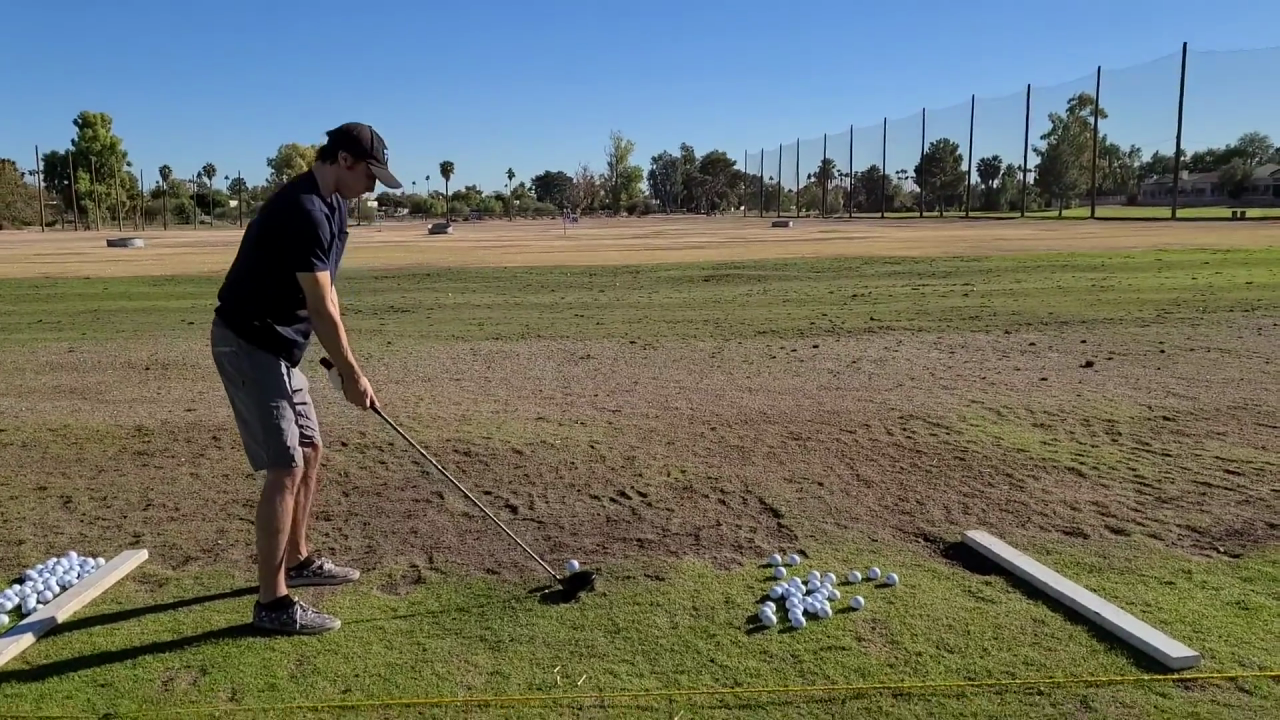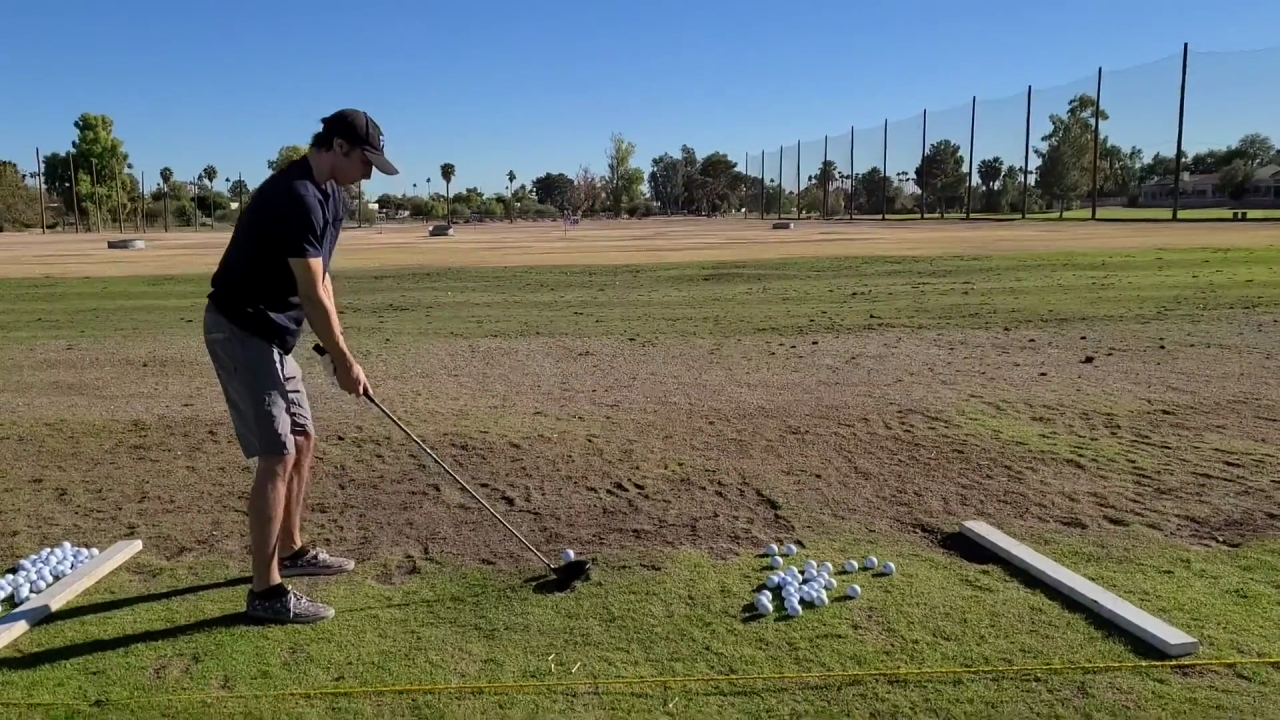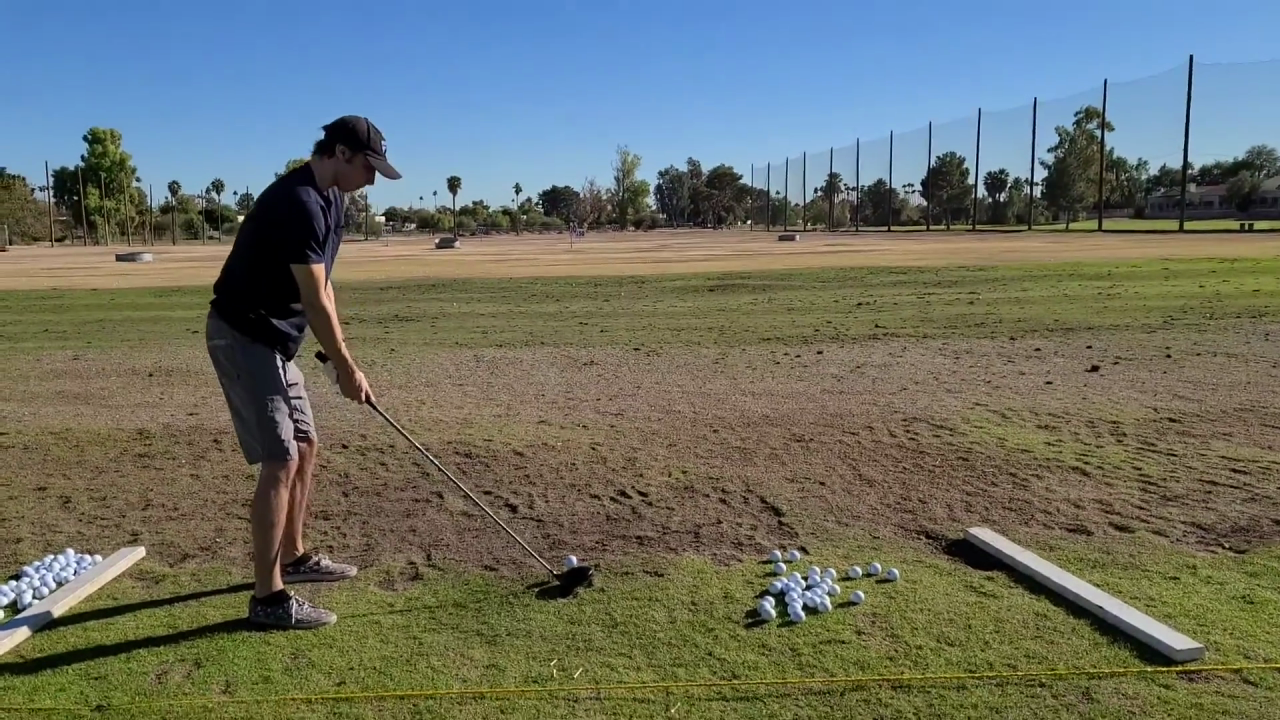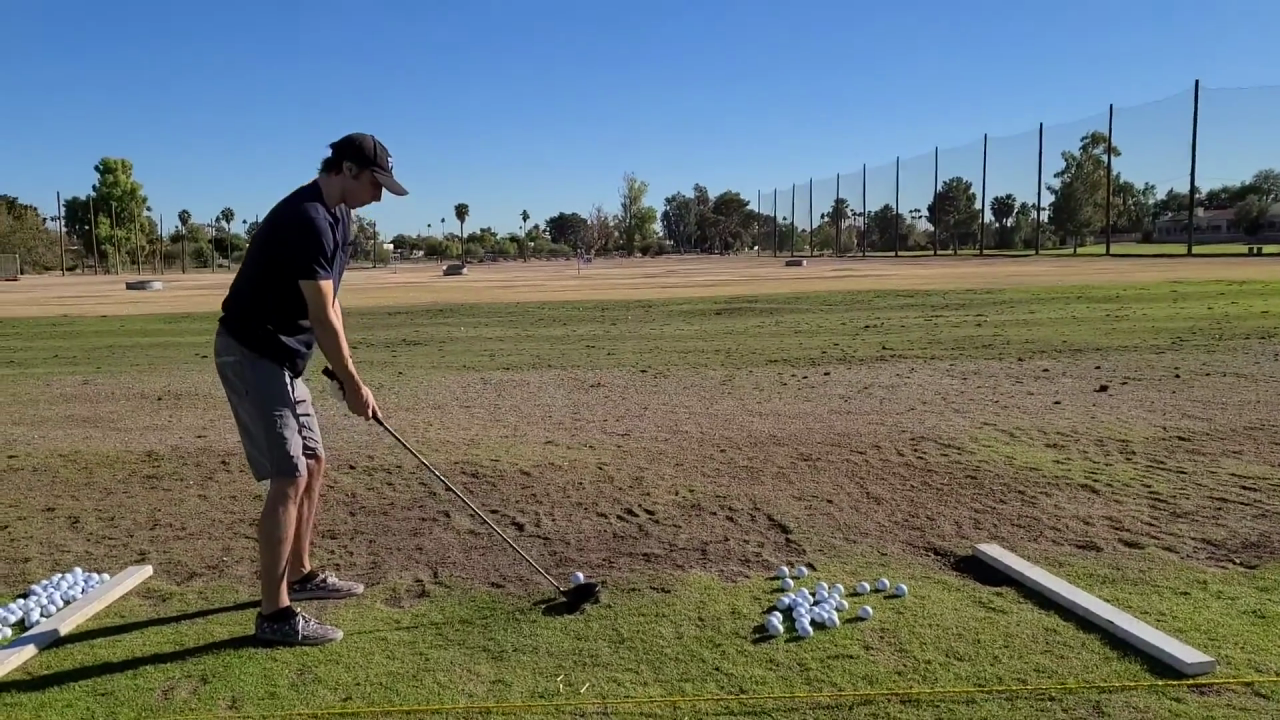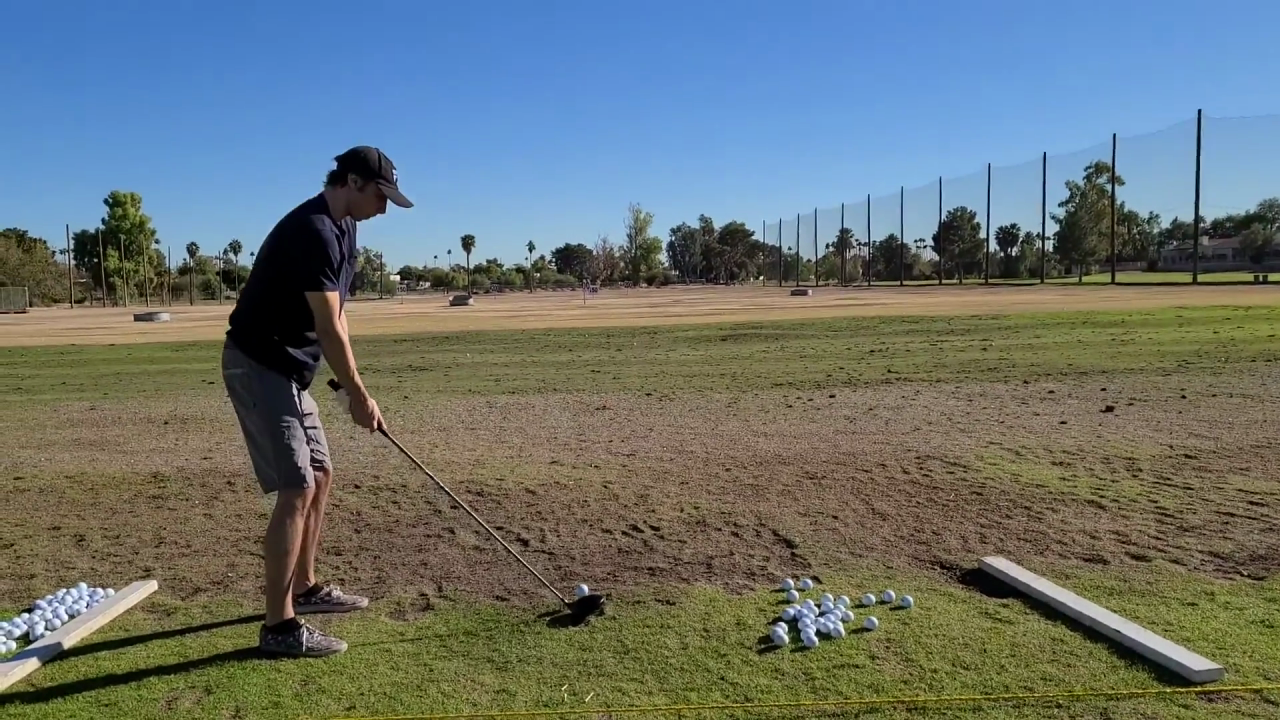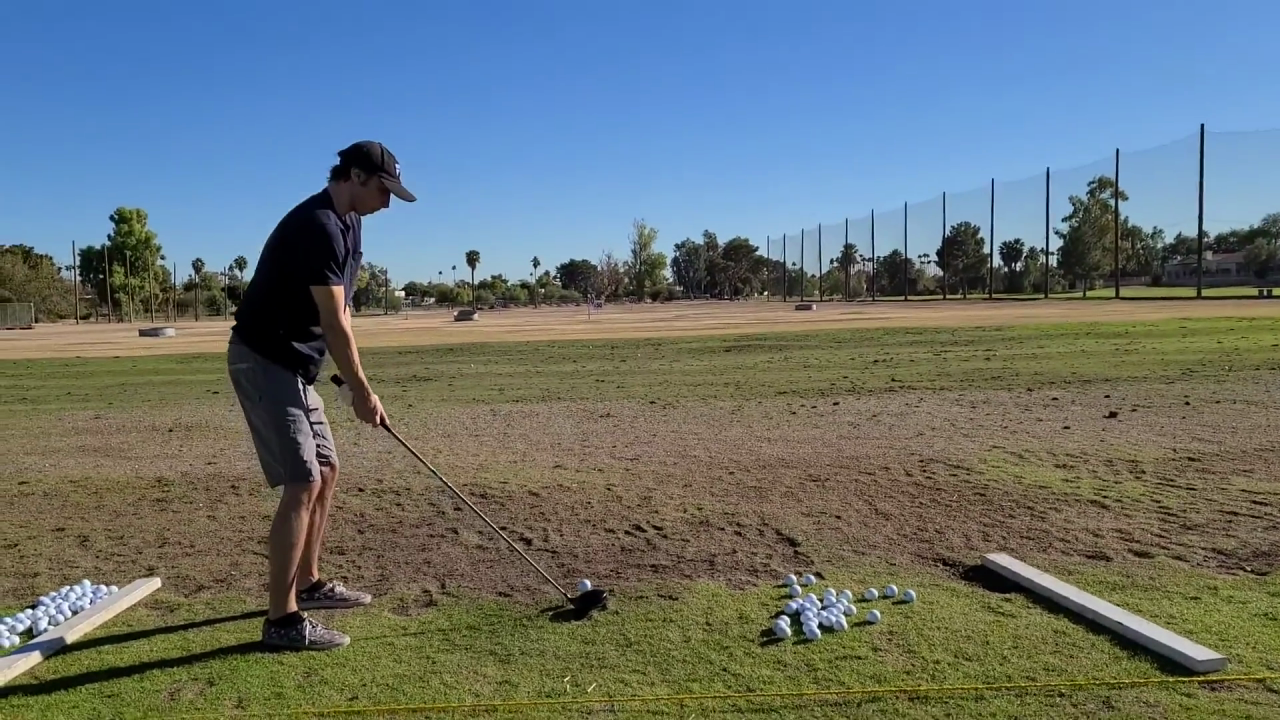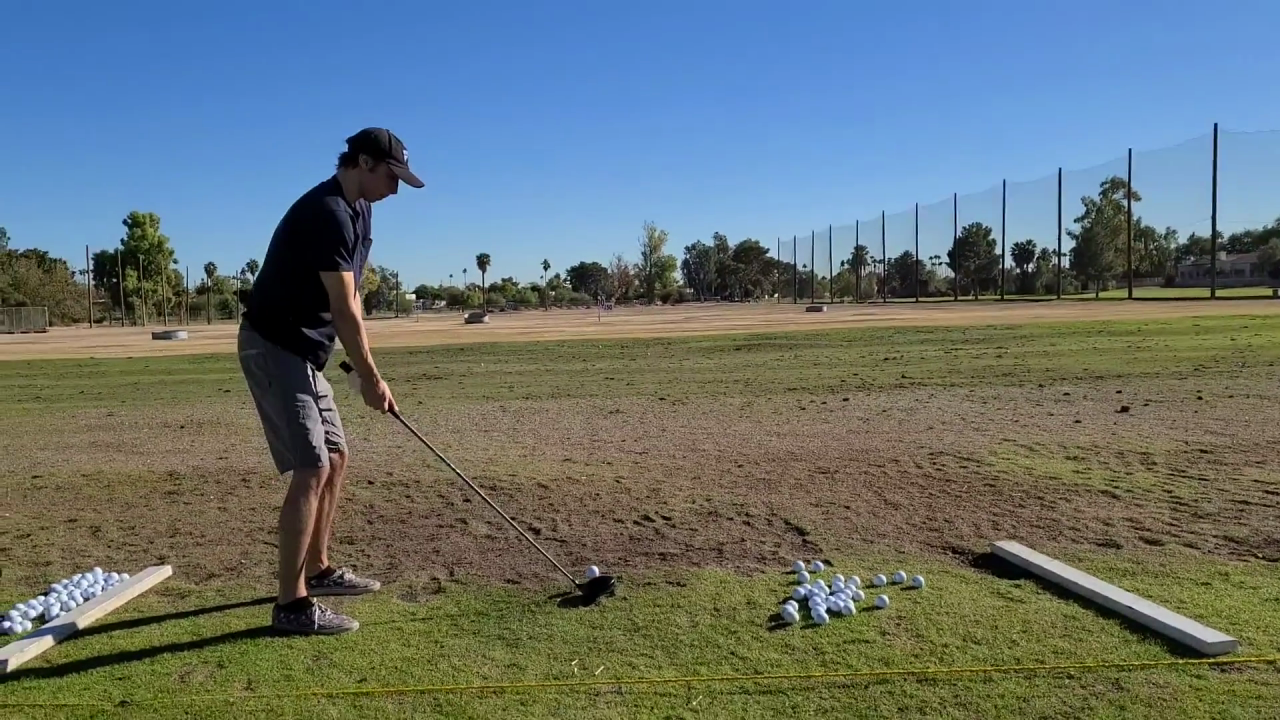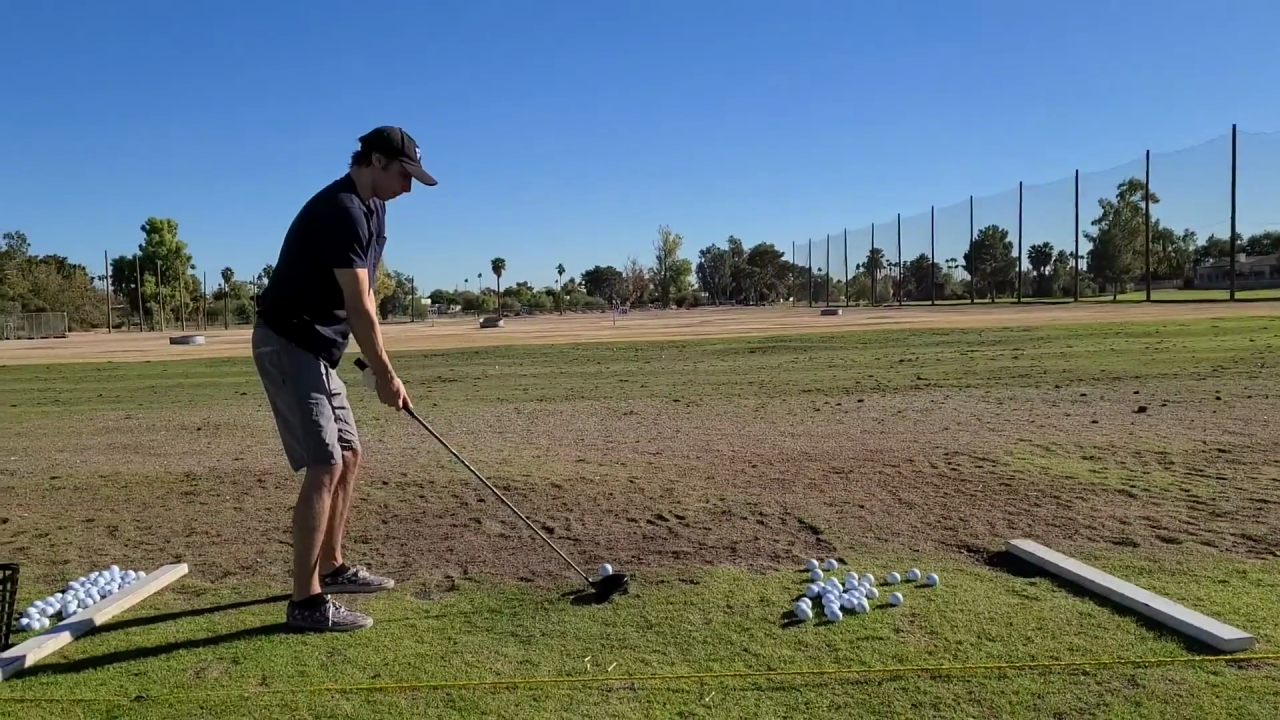
dt=0.2s
person 1, frame 1
left shoulder: (331, 205)
right shoulder: (303, 210)
left elbow: (324, 293)
right elbow: (321, 309)
left wrist: (345, 364)
right wrist: (352, 374)
left hip: (278, 344)
right hip: (250, 345)
left knee: (309, 452)
right knee: (285, 468)
left ankle: (297, 560)
right ankle: (272, 602)
person 1, frame 2
left shoulder: (328, 193)
right shoulder: (296, 196)
left elbow: (320, 280)
right elbow: (313, 295)
left wrist: (337, 351)
right wrist: (345, 361)
left hip: (270, 330)
right hip: (243, 330)
left knee: (302, 440)
right knee: (278, 455)
left ankle: (291, 549)
right ankle: (265, 591)
person 1, frame 3
left shoulder: (330, 198)
right shoulder: (298, 202)
left elbow: (322, 286)
right elbow: (315, 301)
left wrist: (341, 357)
right wrist: (346, 368)
left hip: (272, 336)
right hip: (244, 336)
left knee: (304, 446)
right knee: (280, 460)
left ankle: (293, 556)
right ankle: (268, 596)
person 1, frame 4
left shoulder: (337, 216)
right shoulder: (306, 219)
left elbow: (328, 304)
right elbow: (323, 318)
left wrist: (345, 374)
right wrist: (354, 384)
left hip: (280, 354)
right hip: (253, 354)
left knee: (312, 463)
right knee: (289, 477)
left ankle: (300, 573)
right ankle: (275, 613)
person 1, frame 5
left shoulder: (342, 228)
right shoulder: (313, 231)
left elbow: (335, 316)
right elbow: (329, 329)
left wrist: (351, 386)
right wrist: (359, 395)
left hip: (286, 366)
right hip: (260, 366)
left knee: (319, 476)
right knee: (297, 488)
left ankle: (304, 587)
right ankle: (279, 625)
person 1, frame 6
left shoulder: (347, 223)
right shoulder: (317, 226)
left elbow: (339, 312)
right elbow: (334, 324)
left wrist: (353, 381)
right wrist: (362, 391)
left hip: (292, 362)
right hip: (266, 361)
left knee: (325, 471)
right knee: (302, 483)
left ankle: (308, 583)
right ankle: (282, 618)
person 1, frame 7
left shoulder: (357, 210)
right shoulder: (326, 212)
left elbow: (350, 298)
right elbow: (344, 310)
left wrist: (362, 368)
right wrist: (371, 378)
left hip: (301, 350)
right hip: (275, 348)
left knee: (334, 458)
right knee: (311, 469)
left ankle: (317, 569)
right ankle: (291, 603)
person 1, frame 8
left shoulder: (371, 208)
right shoulder: (341, 210)
left elbow: (364, 296)
right elbow: (358, 307)
left wrist: (376, 364)
right wrist: (386, 374)
left hip: (314, 347)
right hip: (290, 346)
left knee: (347, 456)
right knee: (324, 467)
left ankle: (331, 567)
right ankle: (306, 600)
